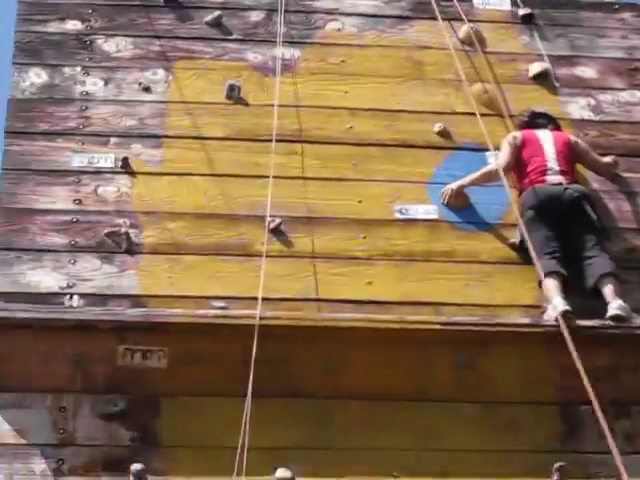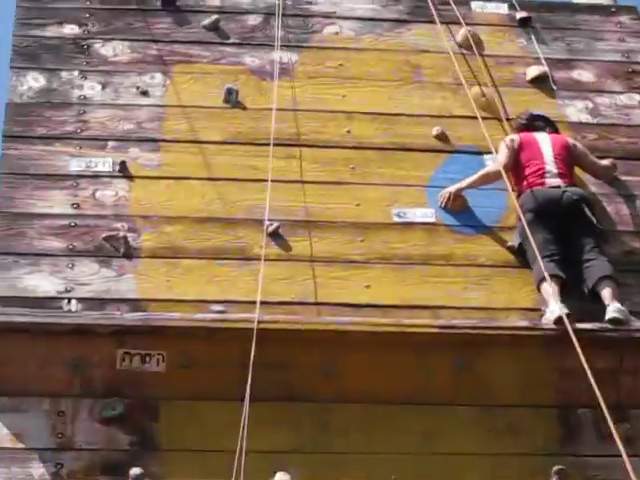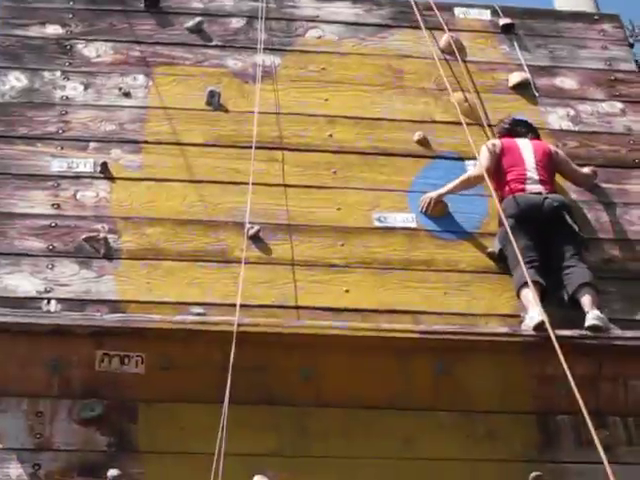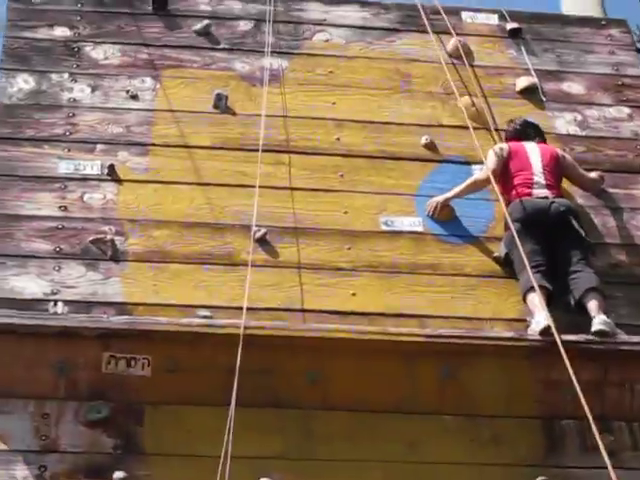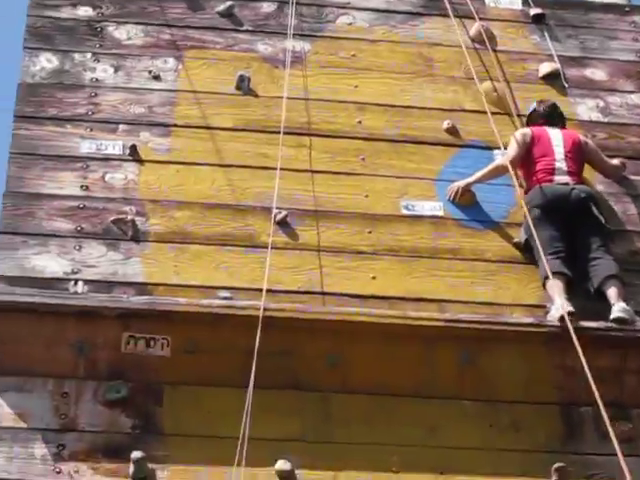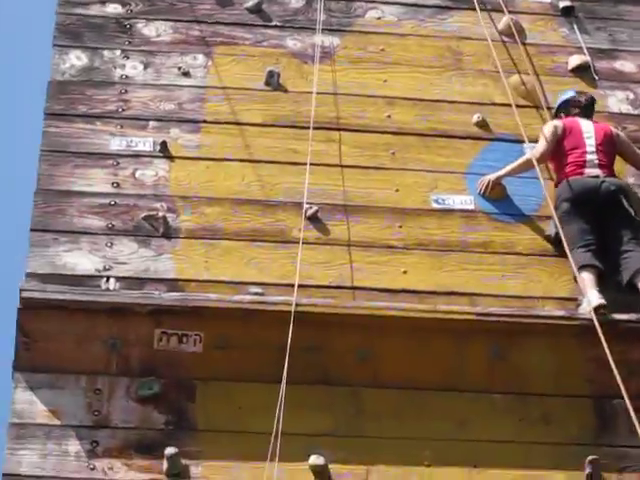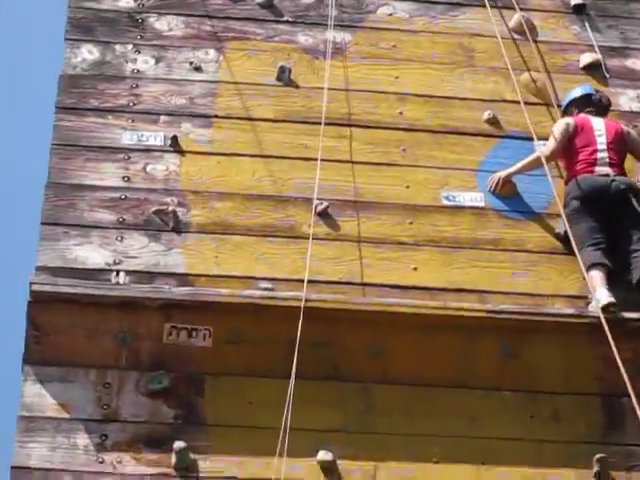
dt=0.1s
person 1, frame 1
left shoulder: (516, 137)
right shoulder: (569, 139)
left elbow: (500, 168)
right elbow: (606, 168)
left wrist: (462, 184)
right wrist: (610, 161)
left hip: (538, 196)
right hip: (574, 194)
left knee: (546, 253)
right knee: (592, 250)
left ankle: (556, 301)
right ankle: (614, 300)
person 1, frame 2
left shoulder: (514, 140)
right shoulder: (567, 142)
left elbow: (497, 170)
right elbow: (603, 172)
left wrist: (459, 187)
right wrist: (609, 164)
left hip: (536, 199)
right hip: (573, 197)
left knee: (544, 258)
right knee: (591, 253)
left ankle: (554, 304)
right ankle: (612, 303)
person 1, frame 3
left shoulder: (495, 145)
right shoulder: (548, 148)
left elbow: (479, 174)
right elbow: (584, 180)
left wrist: (441, 192)
right wrist: (589, 172)
left hip: (517, 205)
right hip: (554, 204)
left knee: (525, 264)
right knee: (571, 260)
left ankle: (533, 311)
right ankle: (592, 310)
person 1, frame 4
left shoulder: (502, 149)
right shoulder: (555, 152)
left elbow: (485, 177)
right elbow: (591, 184)
left wrist: (447, 196)
right wrist: (597, 177)
left hip: (524, 209)
right hip: (560, 209)
left knee: (532, 268)
right knee: (578, 265)
left ankle: (540, 316)
right ankle: (599, 315)
person 1, frame 5
left shoulder: (525, 134)
right shoulder: (578, 138)
left elbow: (507, 163)
right elbow: (613, 171)
left wrist: (469, 181)
right wrist: (618, 164)
left hip: (544, 196)
right hip: (581, 195)
left knee: (551, 254)
right knee: (597, 252)
left ankle: (560, 302)
right ankle: (618, 303)
person 1, frame 6
left shoulder: (558, 125)
right shoulder: (610, 131)
left elbow: (538, 156)
left wrist: (499, 175)
left hip: (575, 188)
right hip: (613, 188)
left knee: (583, 246)
left ankle: (592, 294)
person 1, frame 7
left shoulder: (569, 122)
right shoulder: (622, 129)
left elbow: (548, 153)
left wrist: (509, 172)
left hip: (584, 187)
left knee: (592, 245)
left ankle: (601, 292)
